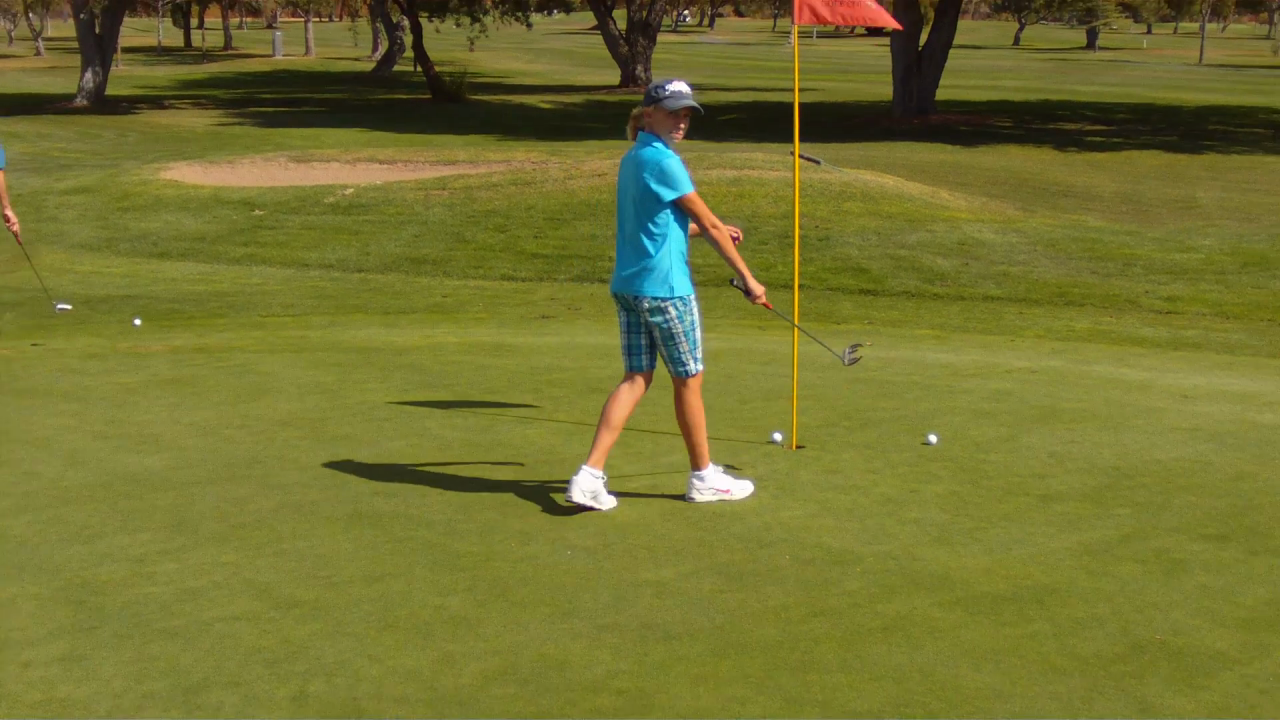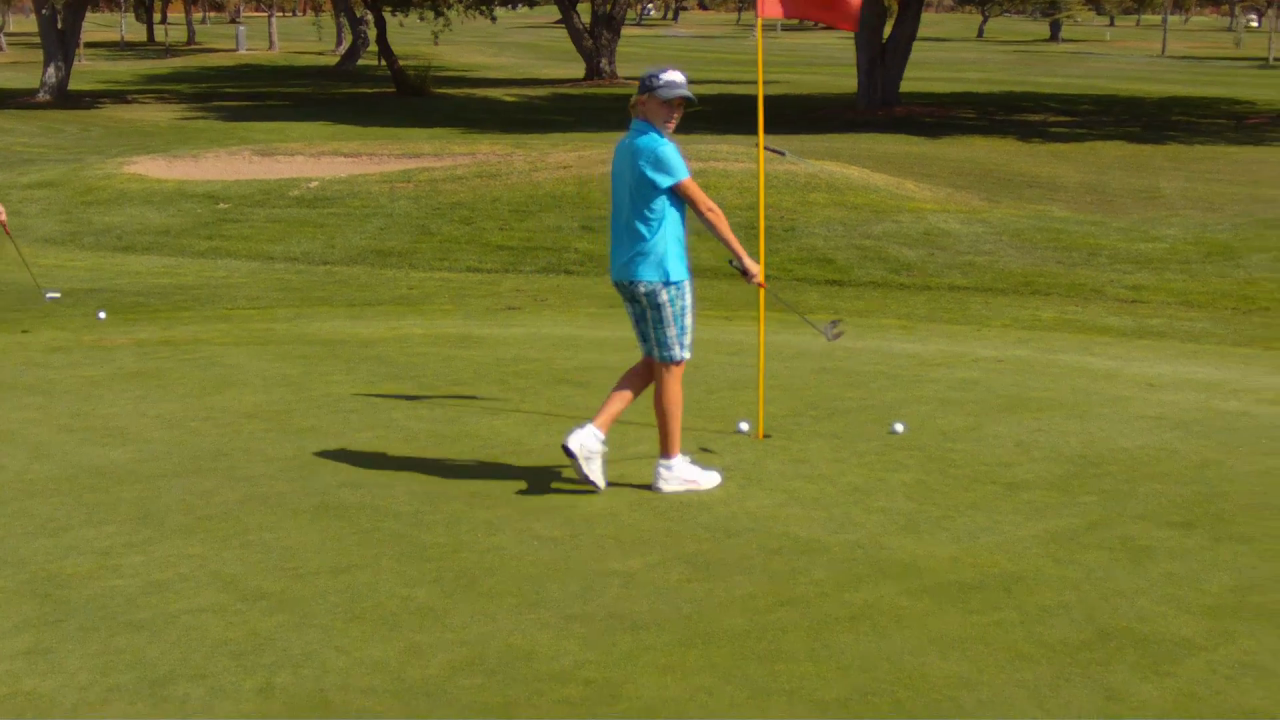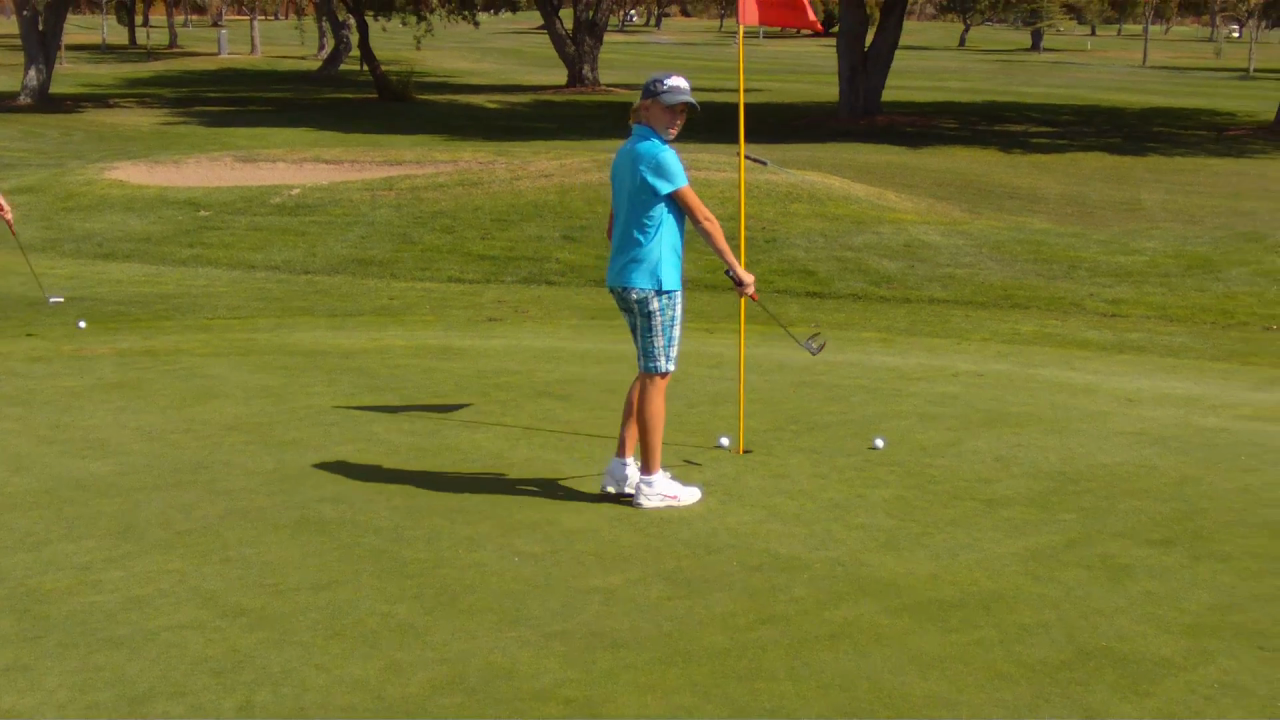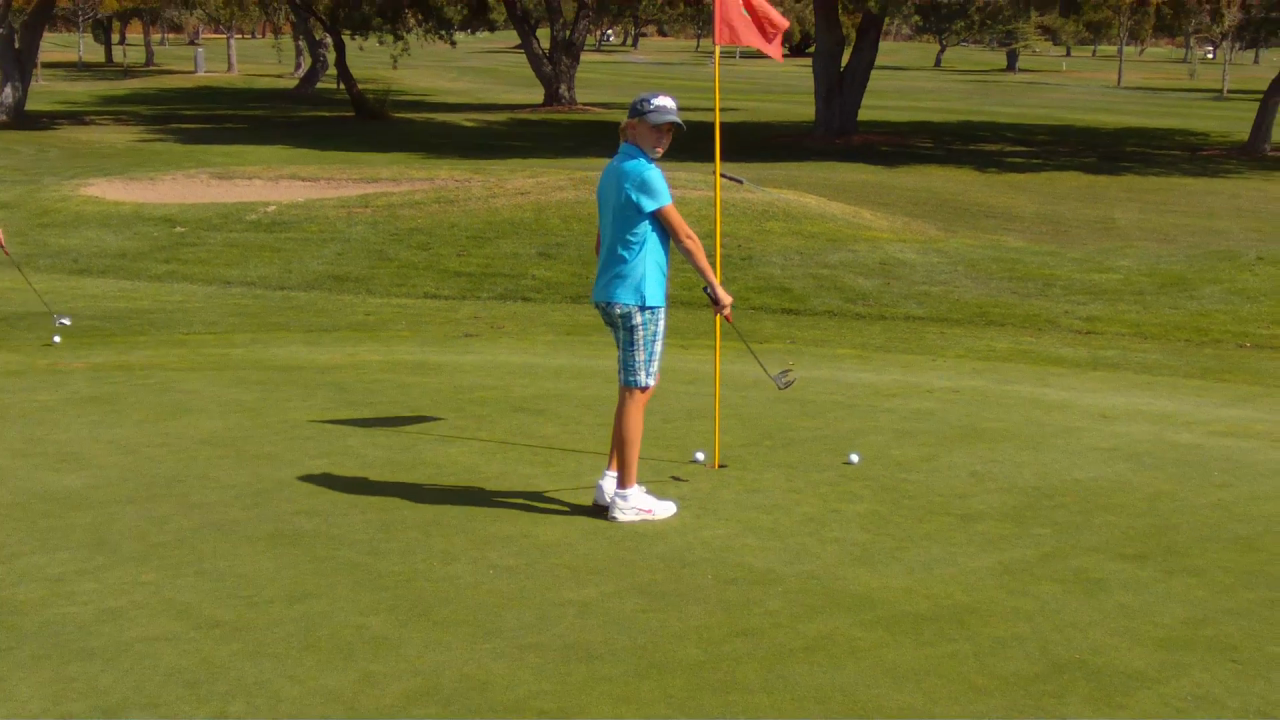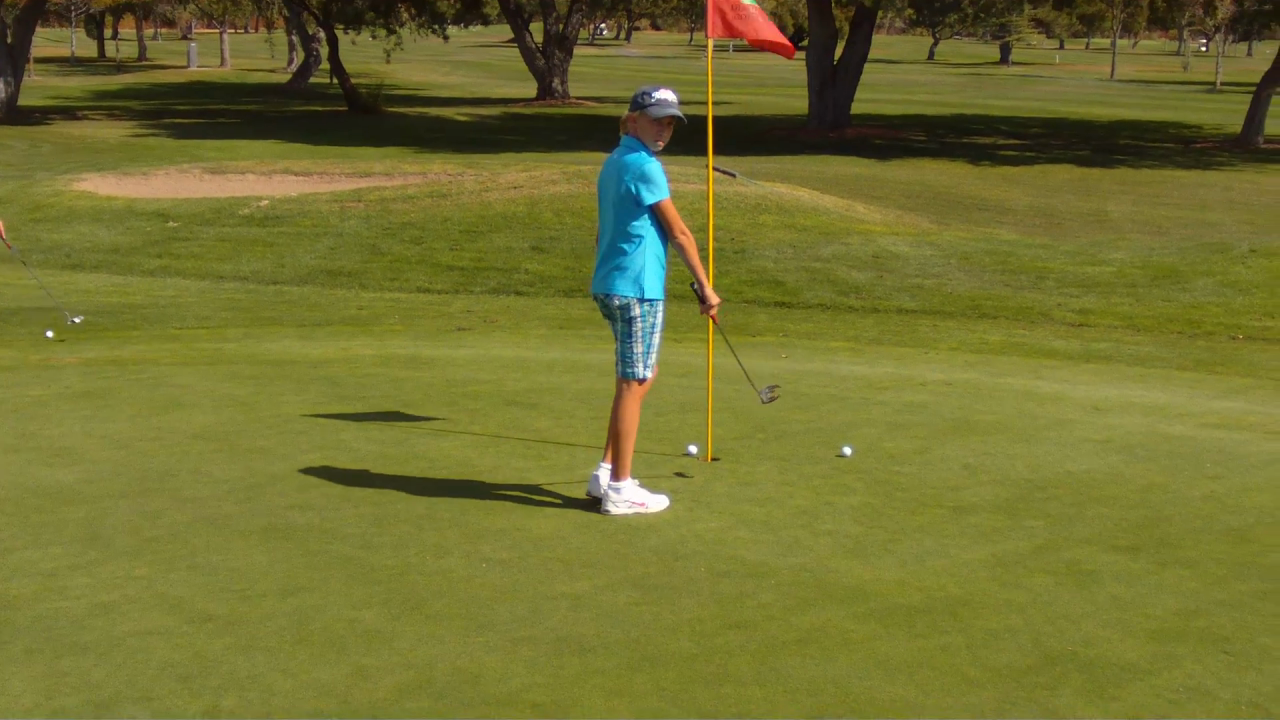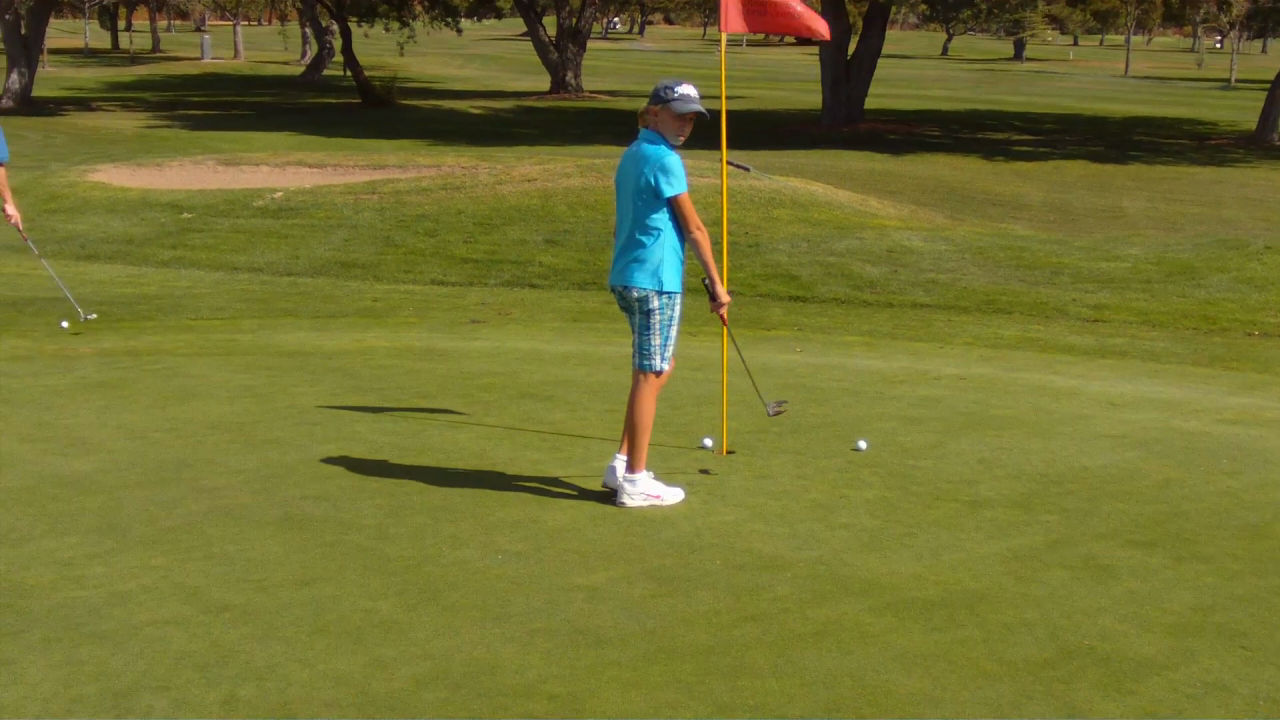
dt=0.2s
person 1, frame 1
left shoulder: (633, 158)
right shoulder: (663, 162)
right elbow: (708, 224)
left wrist: (713, 228)
right wrist: (748, 278)
left hip: (629, 284)
right hip: (665, 286)
left knee: (636, 379)
right knee: (689, 379)
left ankle: (590, 476)
right ankle: (703, 477)
person 1, frame 2
left shoulder: (627, 146)
right shoulder: (658, 150)
right elbow: (706, 209)
right wrist: (743, 257)
left hip: (628, 270)
right hip: (661, 271)
left knee: (651, 362)
right knee: (672, 366)
left ankle: (590, 436)
right ankle: (671, 466)
person 1, frame 3
left shoulder: (627, 152)
right shoulder: (657, 154)
left elbow: (612, 227)
right elbow: (703, 219)
right wrist: (737, 268)
left hip: (624, 278)
right hip: (655, 281)
left knee: (651, 372)
right knee: (657, 377)
left ankle: (623, 467)
right ankle: (652, 482)
person 1, frame 4
left shoulder: (613, 170)
right shoulder: (643, 173)
right elbow: (684, 237)
right wrist: (716, 287)
left hip: (611, 294)
right hip: (639, 296)
left knee: (637, 387)
right knee: (635, 392)
left ankle: (612, 480)
right ankle: (626, 495)
person 1, frame 5
left shoulder: (614, 162)
right shoulder: (643, 166)
right elbow: (679, 233)
right wrist: (705, 286)
left hip: (610, 286)
right hip: (637, 289)
left knee: (639, 378)
right knee: (633, 384)
left ankle: (607, 473)
right ankle: (619, 488)
person 1, frame 6
left shoulder: (632, 155)
right shoulder: (663, 158)
right elbow: (693, 229)
right wrist: (717, 283)
left hip: (627, 278)
right hip: (655, 281)
left knee: (656, 370)
right knee: (649, 376)
left ankle: (623, 465)
right ankle: (635, 480)
